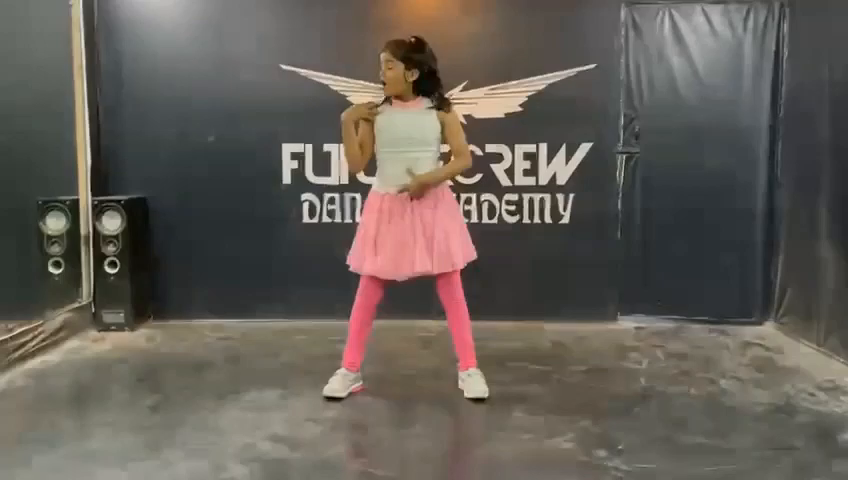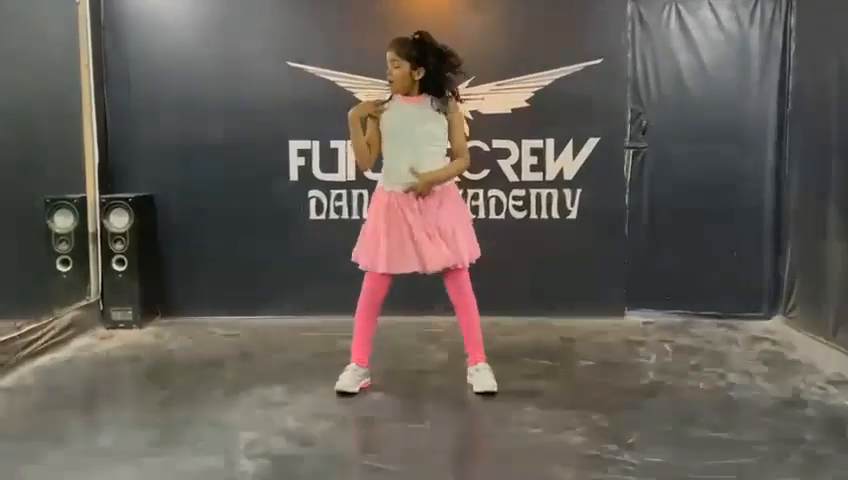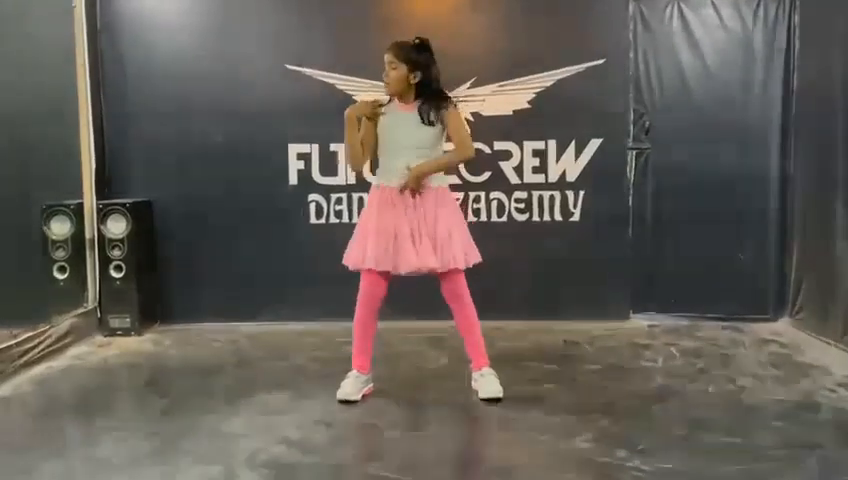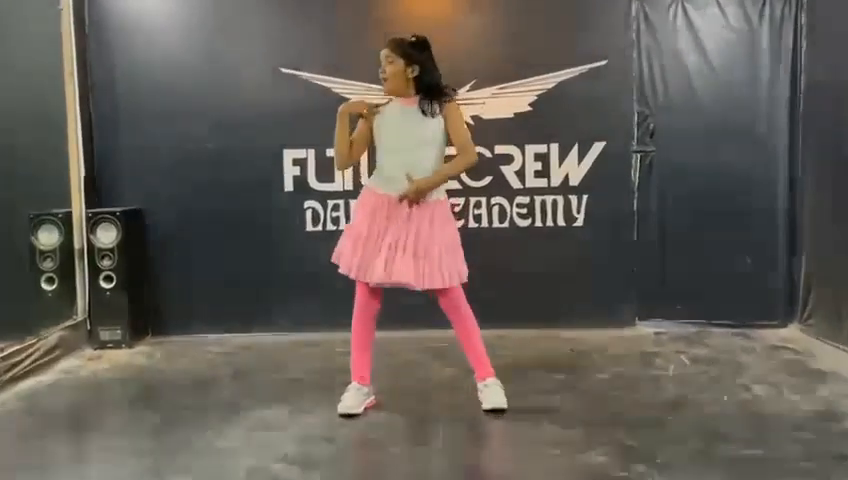
dt=0.2s
person 1, frame 1
left shoulder: (439, 108)
right shoulder: (375, 114)
left elbow: (464, 158)
right elbow: (356, 165)
left wrist: (429, 179)
right wrist: (348, 121)
left hip: (433, 206)
right hip: (386, 208)
left knee: (451, 291)
right knee: (368, 292)
left ankle: (468, 369)
right ankle: (349, 370)
person 1, frame 2
left shoulder: (445, 104)
right shoulder: (381, 110)
left elbow: (463, 158)
right elbow: (365, 163)
left wrist: (432, 178)
right wrist: (355, 119)
left hip: (439, 203)
right hip: (392, 204)
left knee: (460, 287)
right knee: (373, 289)
left ankle: (477, 364)
right ankle: (358, 365)
person 1, frame 3
left shoulder: (440, 107)
right shoulder: (377, 112)
left elbow: (465, 149)
right elbow: (356, 162)
left wrist: (421, 171)
right wrist: (352, 118)
left hip: (432, 203)
right hip: (387, 205)
left knee: (456, 291)
right knee: (370, 292)
left ankle: (481, 369)
right ankle: (360, 372)
person 1, frame 4
left shoulder: (442, 105)
right shoulder: (375, 114)
left elbow: (468, 154)
right elbow: (343, 162)
left wrist: (426, 183)
right wrist: (344, 117)
left hip: (427, 213)
right hip: (379, 212)
left knee: (453, 302)
right knee: (365, 301)
left ankle: (486, 379)
right ankle: (361, 384)
